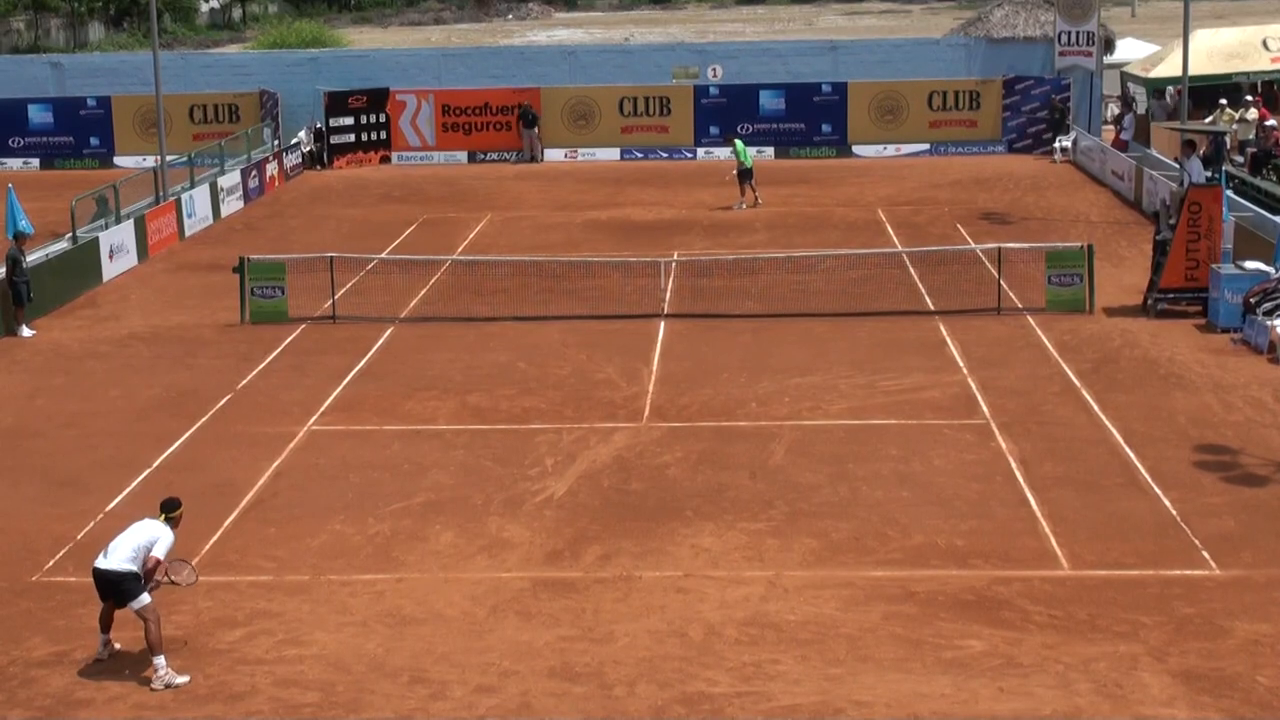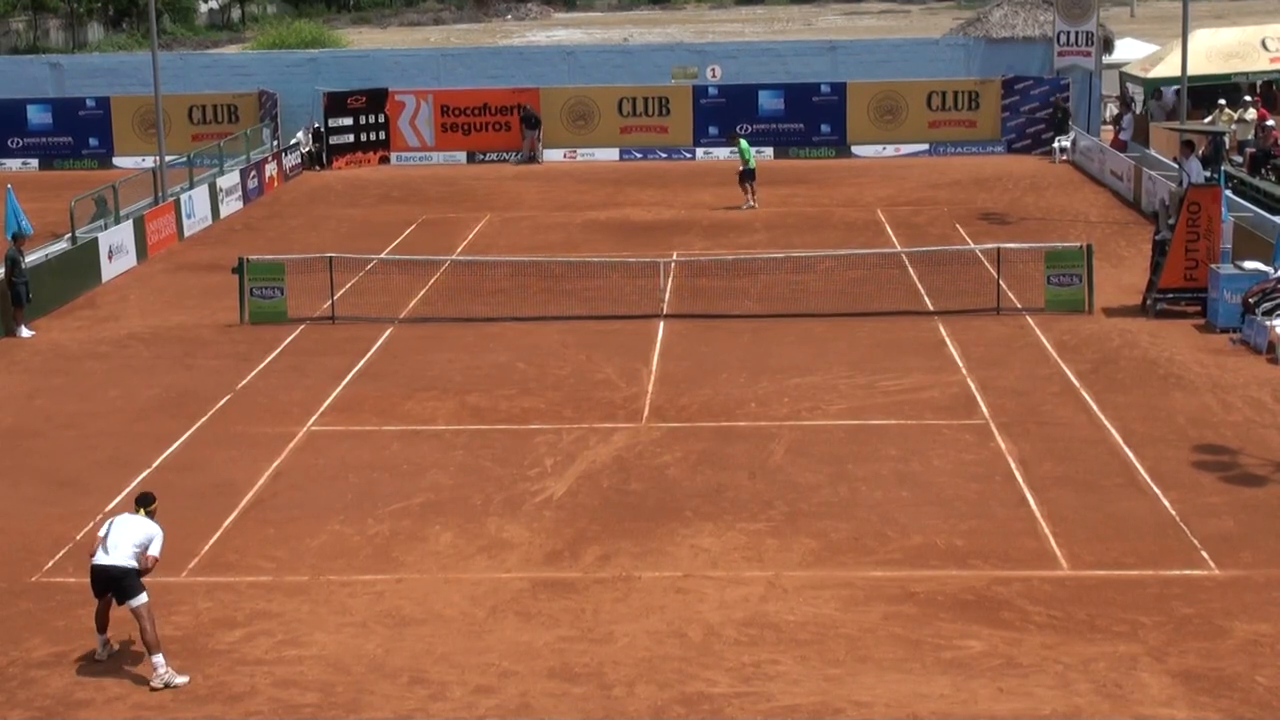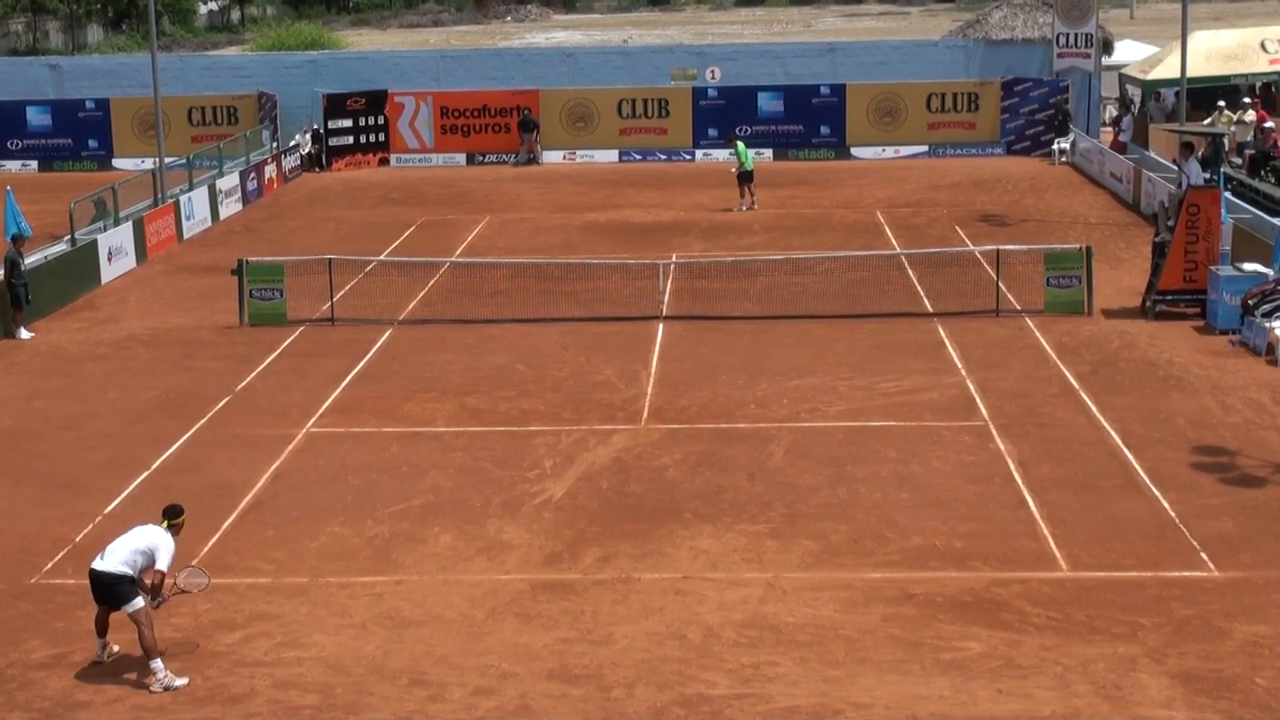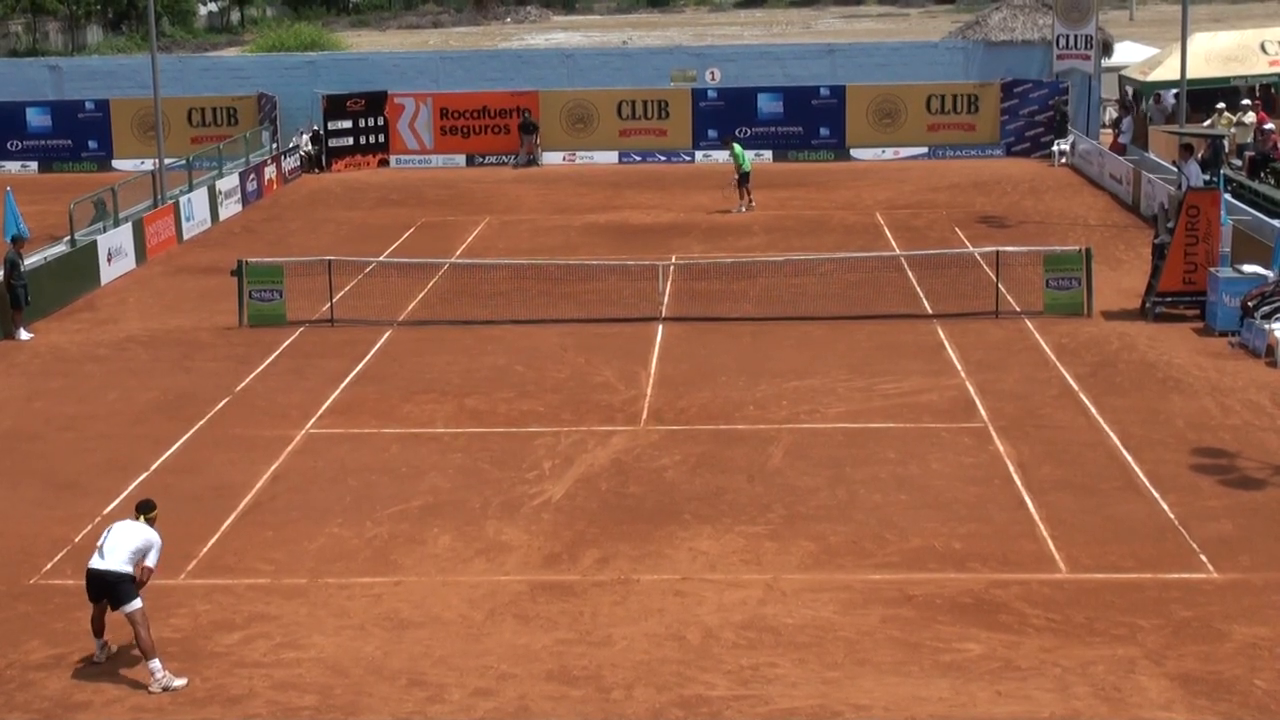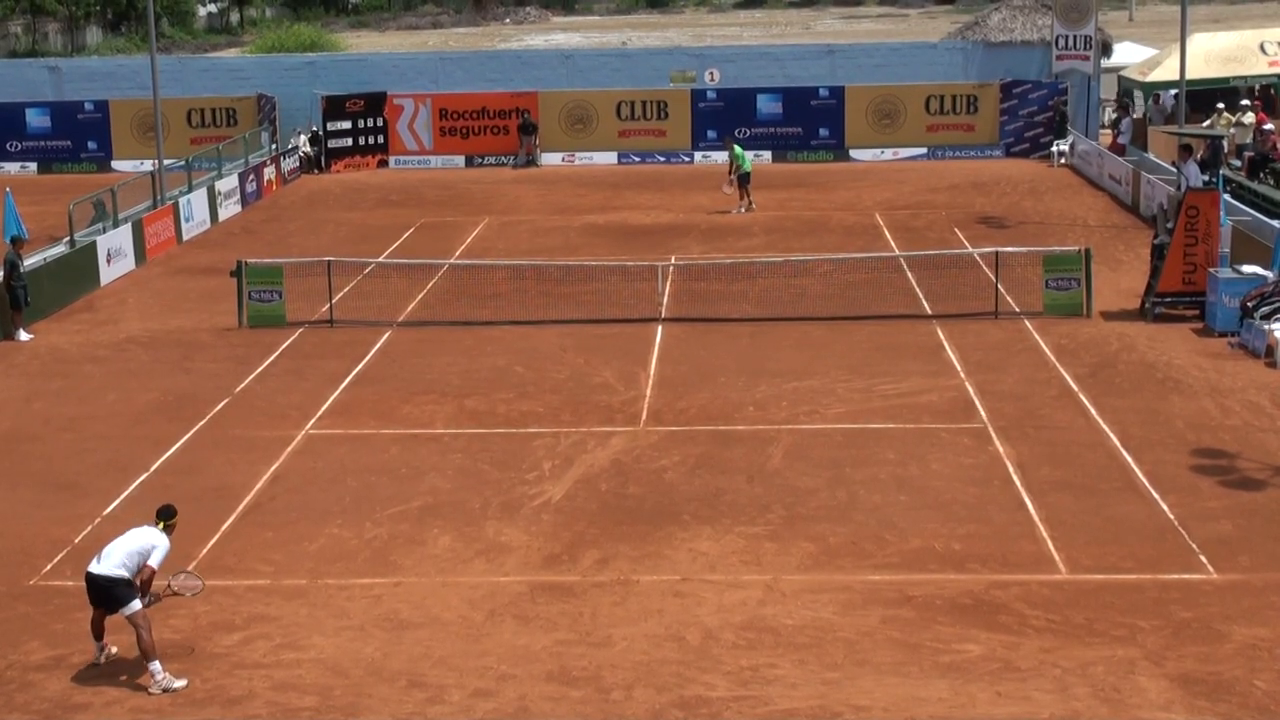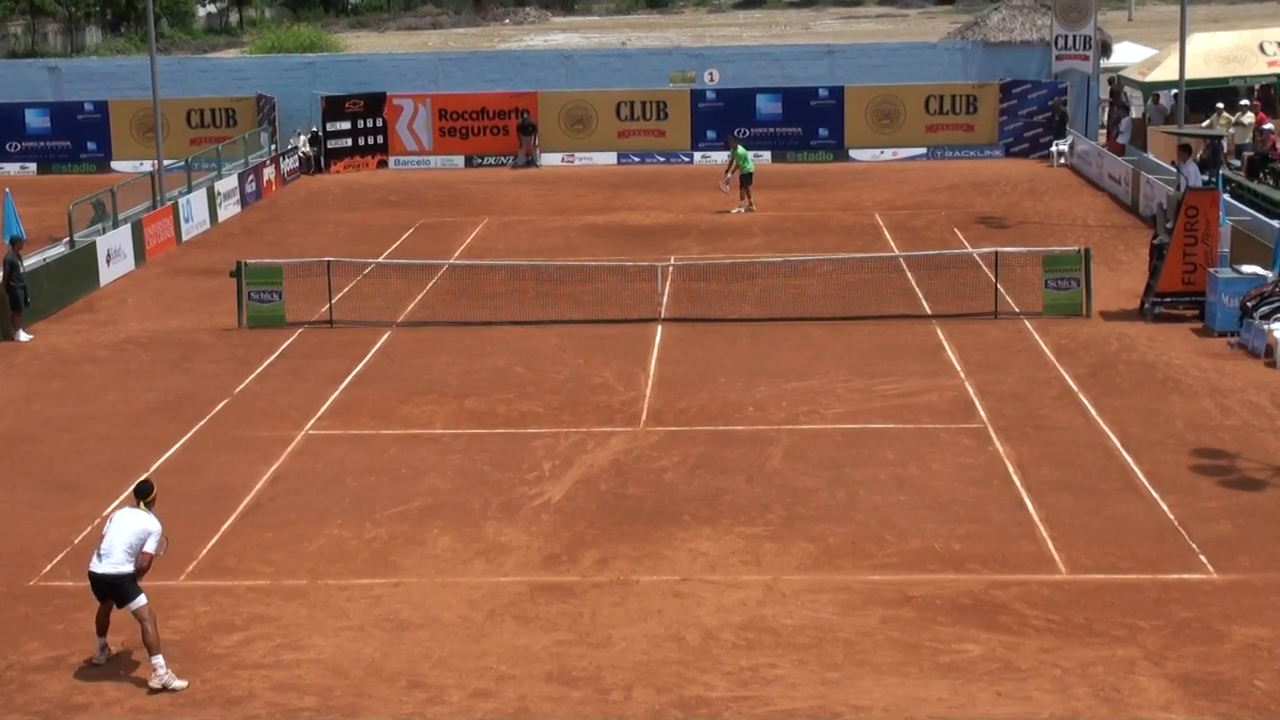
dt=0.5s
person 1, frame 1
left shoulder: (143, 523)
right shoulder: (167, 534)
right elbow: (151, 564)
left wrist: (144, 581)
right wrist: (148, 584)
left hip: (99, 568)
right hip: (120, 573)
left knee: (109, 604)
right knee: (152, 618)
left ankle: (104, 647)
right ankle: (161, 674)
person 1, frame 2
left shoulder: (115, 519)
right shoulder: (155, 530)
left elbow: (93, 551)
right elbow: (149, 565)
right wrist: (134, 577)
left hip: (98, 566)
right hip: (123, 569)
left knee: (104, 602)
right knee: (146, 618)
left ankle: (103, 648)
right ankle: (161, 673)
person 1, frame 3
left shoulder: (145, 529)
right shoulder: (167, 542)
right elbow: (158, 579)
left wrist: (149, 594)
right wrist: (154, 599)
left hip: (96, 570)
right hip: (115, 575)
left knee: (104, 609)
right knee: (145, 623)
left ankle: (102, 650)
right ankle: (160, 677)
person 1, frame 4
left shoulder: (116, 525)
right shoulder: (154, 538)
right elbow: (144, 577)
right wrist: (132, 591)
left hip: (93, 570)
right hip: (117, 575)
left knee: (99, 608)
right knee: (140, 624)
left ankle: (101, 650)
right ankle: (159, 678)
person 1, frame 5
left shoulder: (139, 530)
right shoulder: (163, 542)
right elbow: (146, 576)
left wrist: (139, 594)
right wrist: (145, 598)
left hip: (93, 573)
right hip: (112, 578)
left knee: (99, 612)
right knee: (142, 625)
left ankle: (100, 652)
right ankle: (159, 680)
person 1, frame 6
left shoulder: (118, 514)
right shoulder: (153, 525)
right elbow: (144, 563)
right wrist: (136, 578)
left hip: (95, 571)
right hip: (118, 575)
left knee: (105, 606)
right knee: (147, 619)
left ankle: (101, 652)
right ankle: (160, 674)
